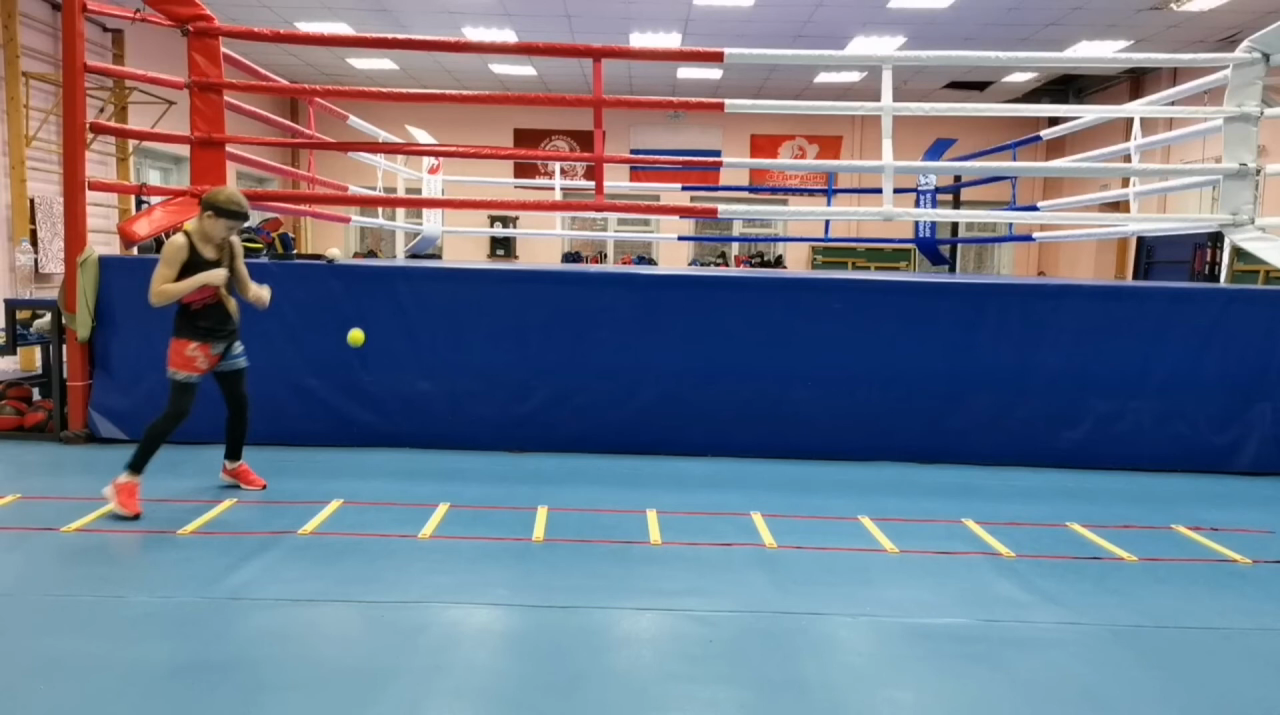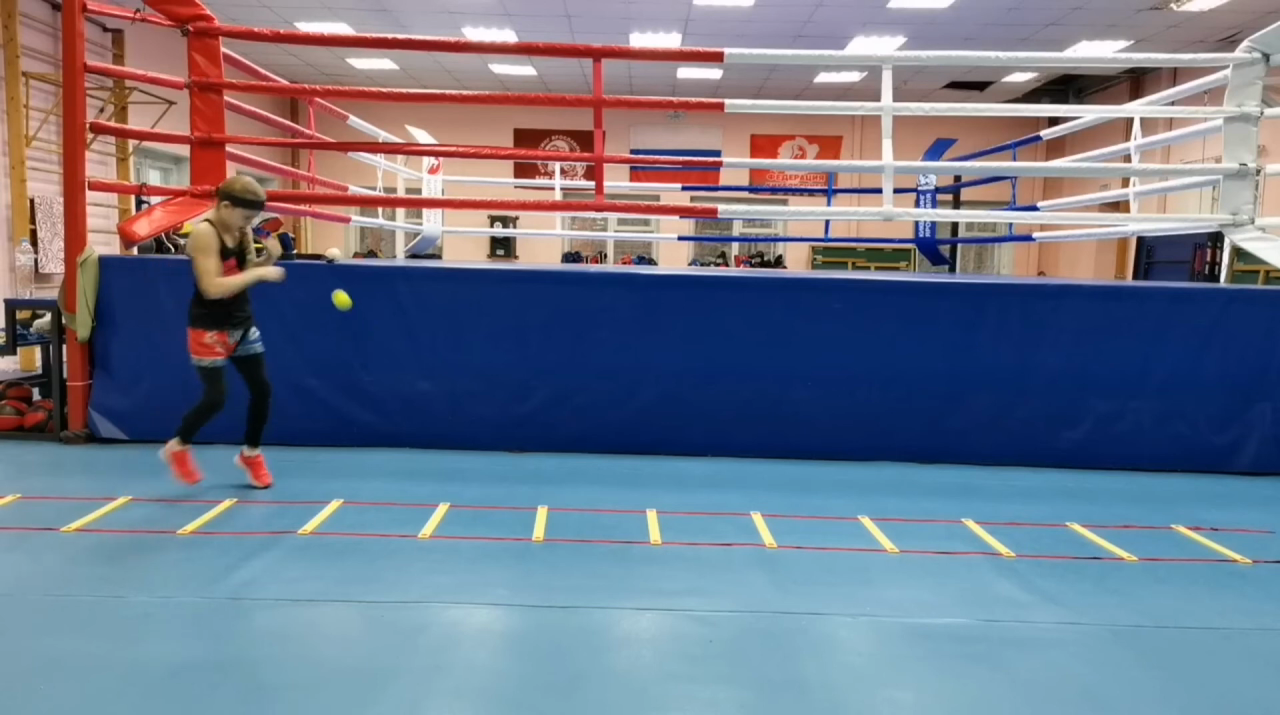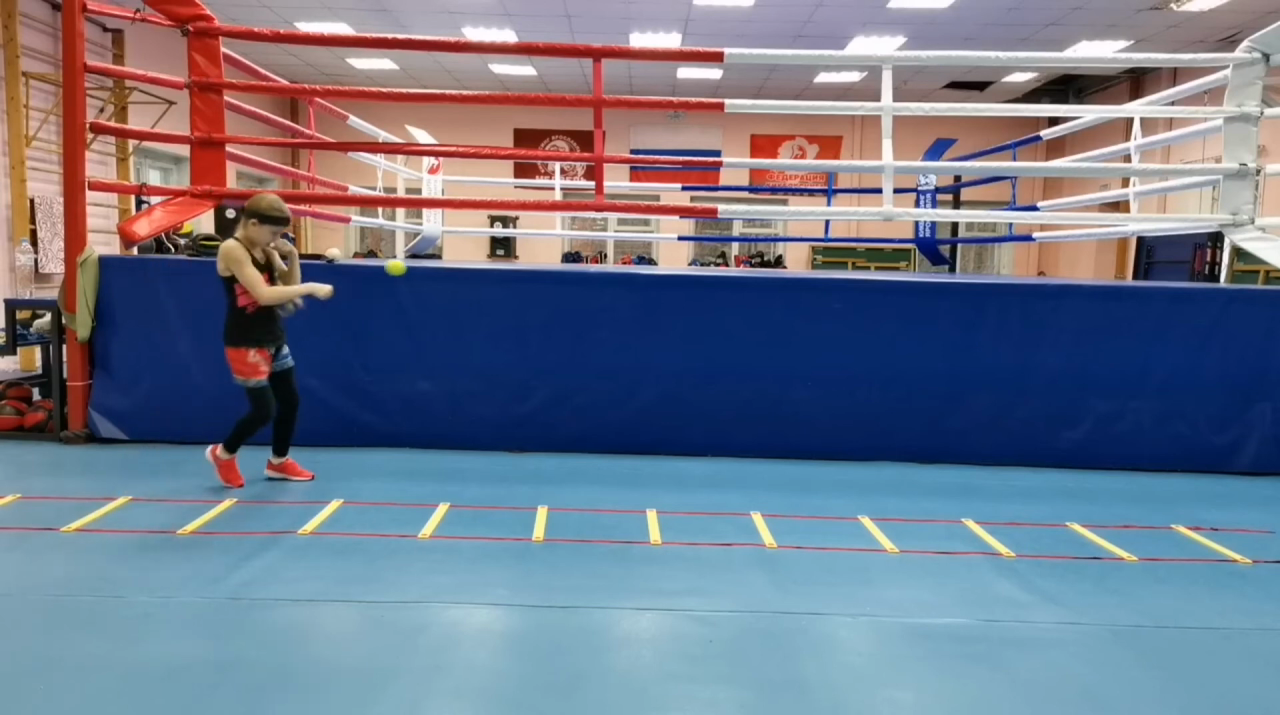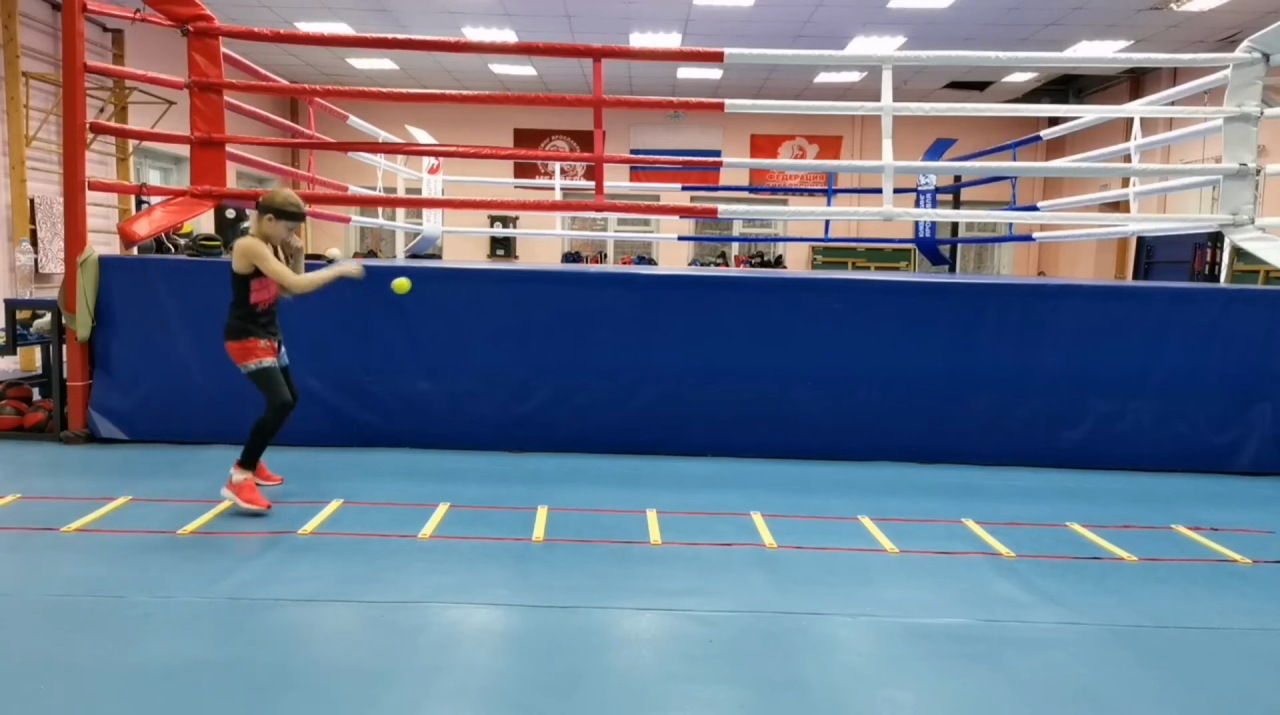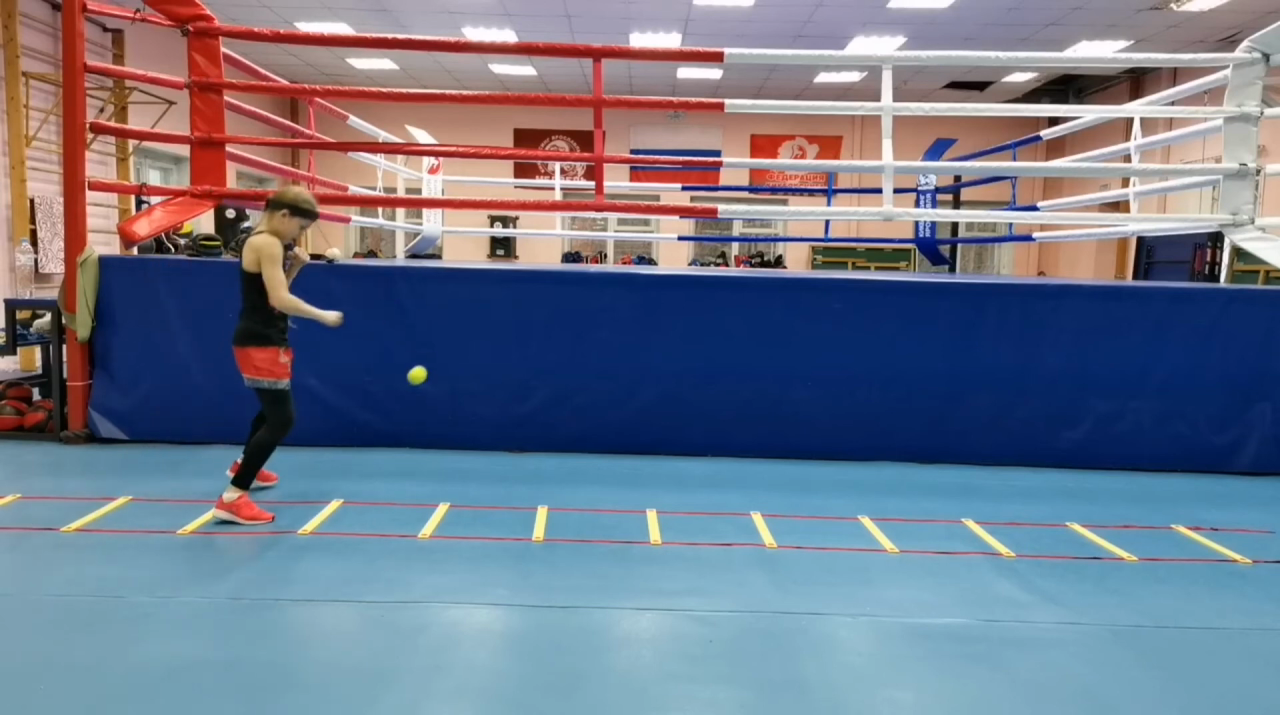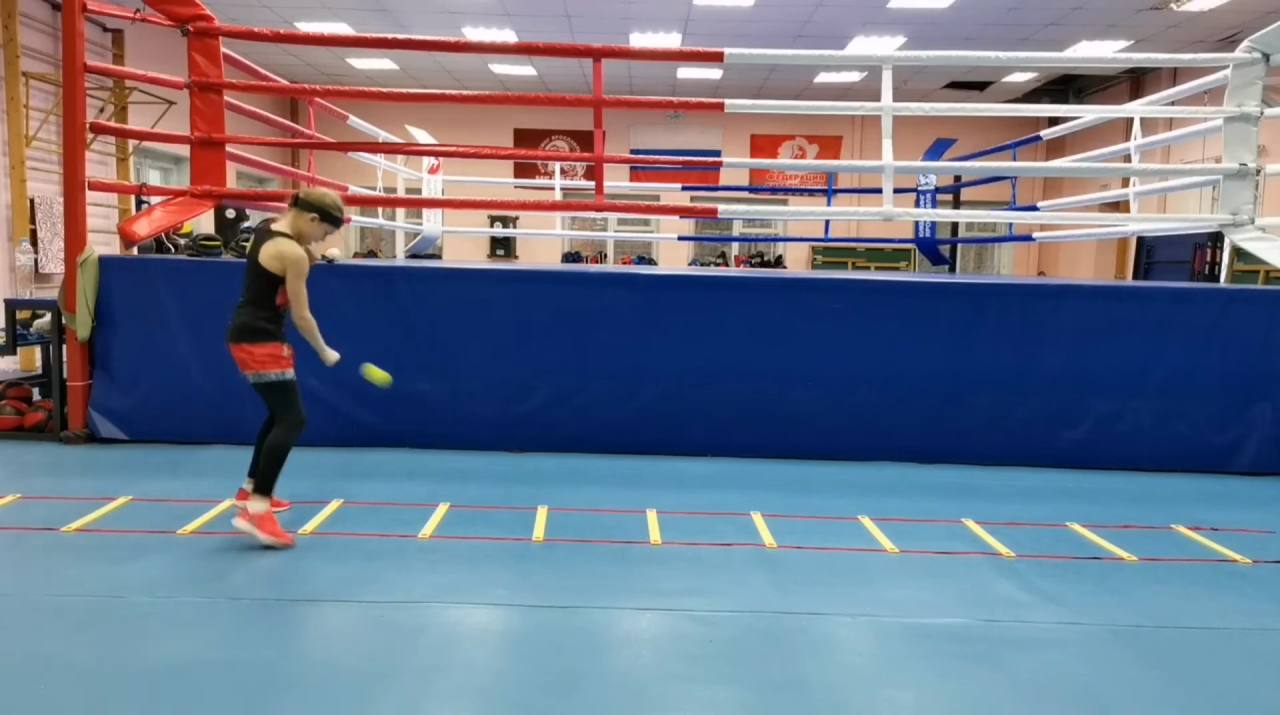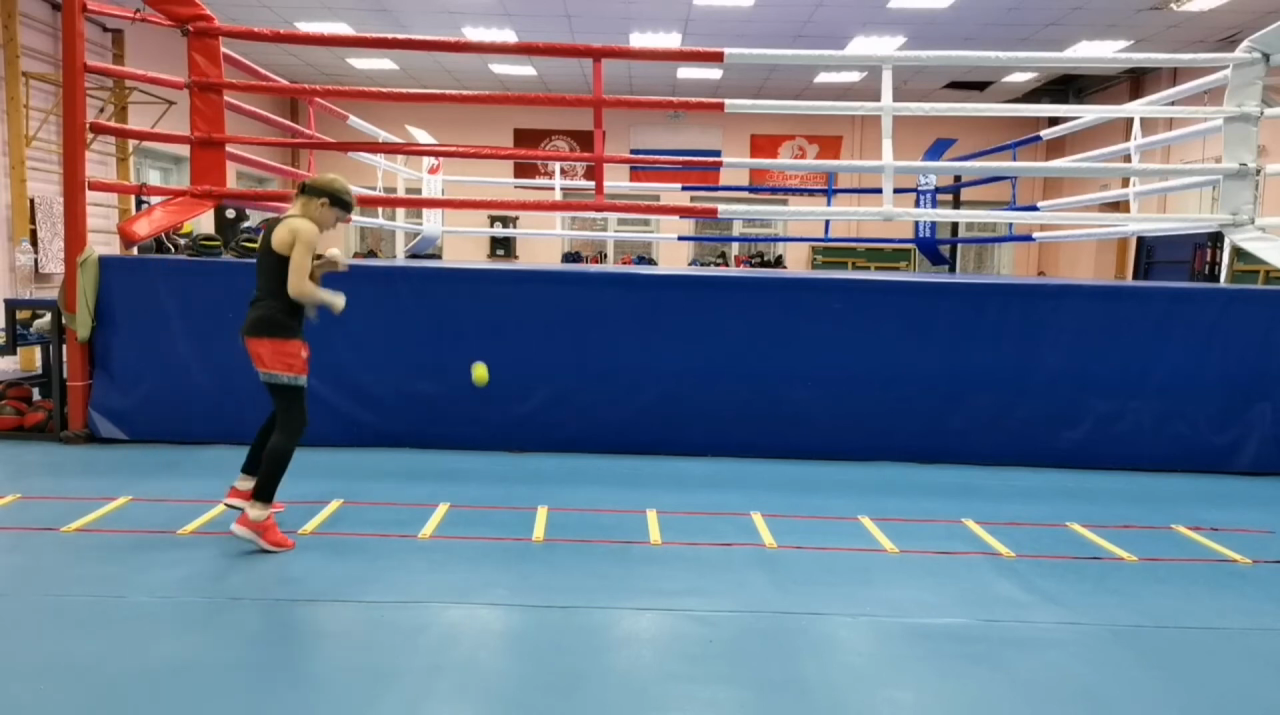
dt=0.2s
person 1, frame 1
left shoulder: (233, 246)
right shoulder: (179, 245)
left elbow: (245, 286)
right elbow: (157, 296)
left wrist: (259, 293)
right wrist: (203, 278)
left hip: (227, 337)
right hip: (192, 340)
left knee: (239, 403)
right knee: (177, 411)
left ankle: (233, 465)
right ankle: (126, 482)
person 1, frame 2
left shoulder: (242, 232)
right shoulder: (202, 234)
left elbow: (246, 275)
right elbow: (213, 288)
left wrist: (268, 260)
right wrist: (258, 274)
left hip: (242, 323)
right hip: (209, 327)
left knee: (262, 389)
right knee: (215, 397)
left ankle: (251, 453)
right ankle: (177, 446)
person 1, frame 3
left shoulder: (268, 250)
right shoulder: (232, 249)
left elbow: (289, 298)
right elbow: (265, 295)
left wrist: (289, 262)
right wrist: (313, 288)
left hip: (274, 339)
right hip: (246, 344)
left knee: (290, 400)
right knee: (262, 411)
left ankle: (280, 460)
right ankle: (222, 452)
person 1, frame 4
left shoulder: (272, 245)
right shoulder: (249, 246)
left elbow: (286, 290)
right elbow: (295, 285)
left wrist: (296, 256)
right wrist: (339, 269)
left hip: (267, 335)
right hip: (246, 338)
left knee: (288, 398)
right knee: (280, 402)
left ankle: (249, 463)
right ankle: (240, 479)
person 1, frame 5
left shoulder: (264, 241)
right shoulder: (267, 245)
right elbow: (282, 301)
left wrist: (294, 266)
right wrist: (323, 316)
left hip: (263, 340)
right hip: (262, 344)
left knee: (274, 408)
right knee: (281, 420)
left ankle: (246, 465)
right ankle: (233, 500)
person 1, frame 6
left shoulder: (266, 232)
right shoulder: (293, 252)
right elbow: (300, 314)
right wrist: (323, 350)
left hip: (246, 334)
right hip: (260, 339)
left knee: (280, 413)
right knee: (292, 420)
left ankle: (255, 490)
right ankle: (254, 509)
person 1, frame 7
left shoulder: (281, 227)
right shoulder: (303, 229)
right elbow: (299, 290)
left wrist: (326, 265)
right wrist: (332, 300)
left hip: (261, 330)
right hip: (277, 335)
left knee: (284, 414)
right knee: (293, 423)
left ankle: (247, 488)
right ankle: (257, 514)
